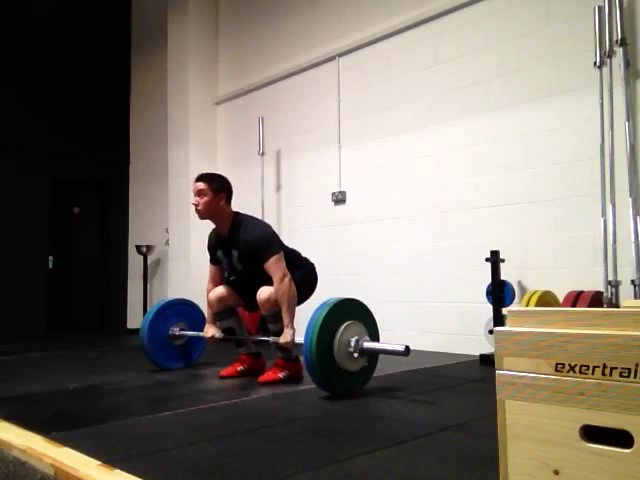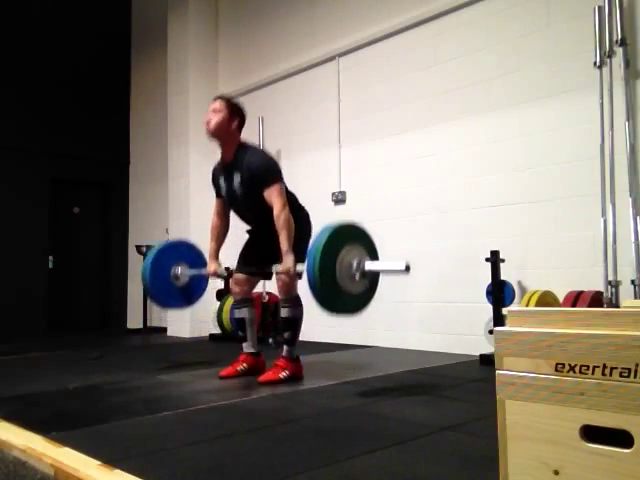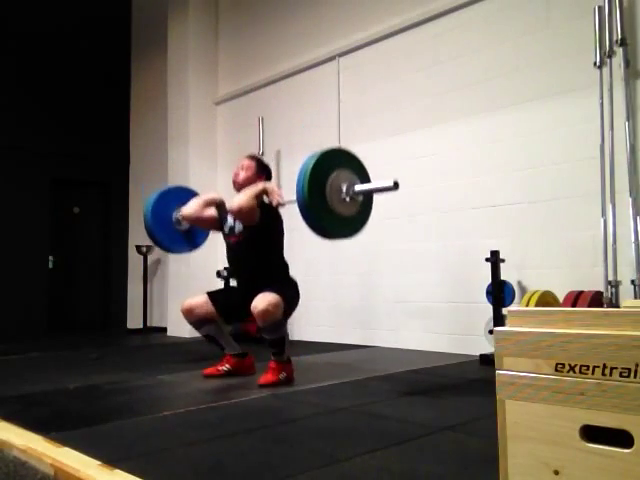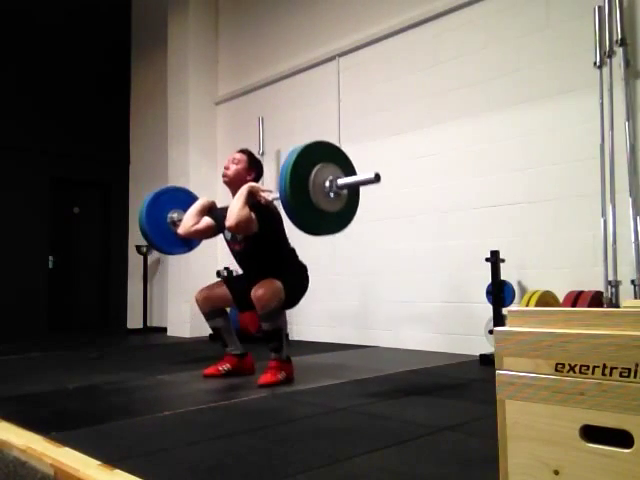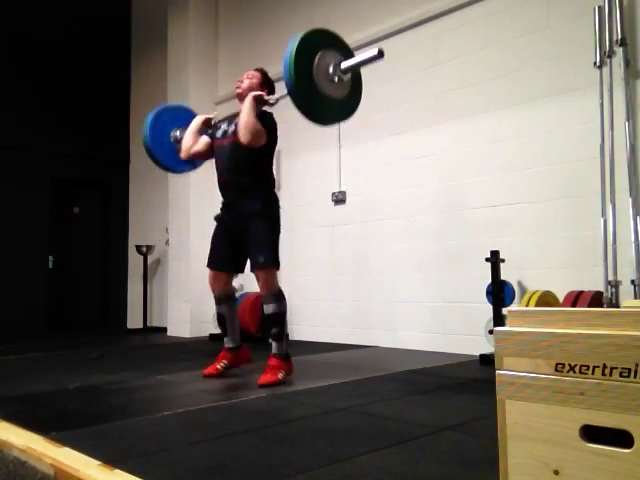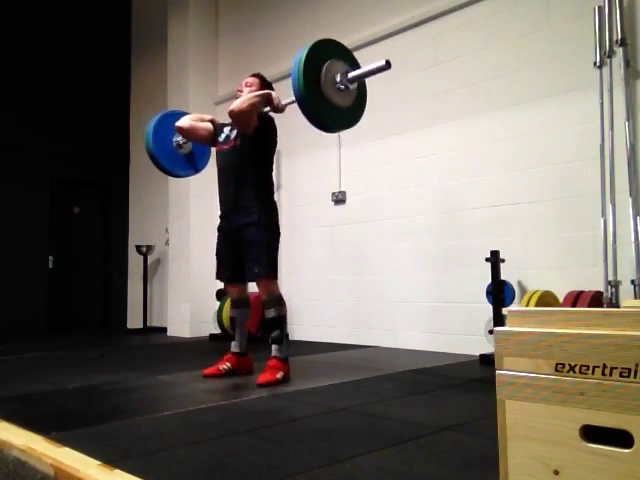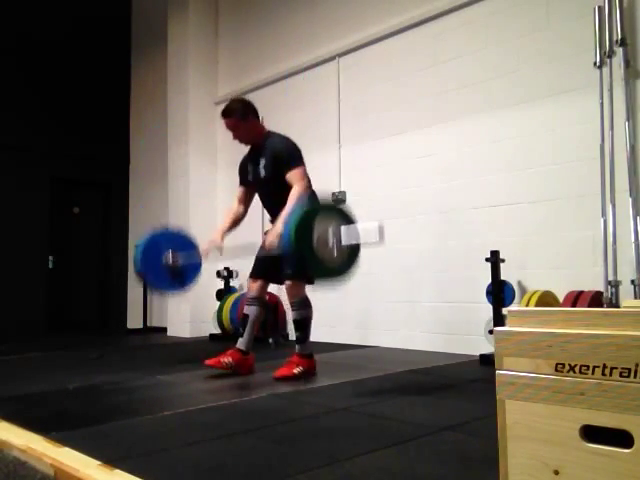
dt=0.7s
person 1, frame 1
left shoulder: (254, 233)
right shoulder: (215, 239)
left elbow: (283, 279)
right elbow: (214, 283)
left wrist: (288, 328)
right wrist: (210, 323)
left hip: (298, 276)
left knee: (266, 297)
right knee: (217, 297)
left ankle: (289, 361)
right ankle: (250, 357)
person 1, frame 2
left shoulder: (256, 161)
right shoulder: (219, 170)
left elbow: (280, 208)
right elbow: (220, 216)
left wrist: (288, 256)
right wrist: (213, 258)
left hip: (291, 227)
right hip: (261, 231)
left knee: (285, 284)
right knee: (238, 287)
left ankle: (289, 361)
right ankle: (251, 356)
person 1, frame 3
left shoulder: (264, 210)
right shoulder: (226, 215)
left elbow: (238, 206)
right elbow: (186, 214)
left wrist: (261, 189)
right wrist: (212, 199)
left hip: (278, 291)
right hip: (245, 291)
left knee: (262, 307)
right knee: (191, 307)
left ankle: (281, 363)
right ankle: (237, 357)
person 1, frame 4
left shoulder: (260, 208)
right shoulder: (224, 213)
left elbow: (234, 225)
right elbow: (186, 230)
left wrist: (245, 190)
right wrist: (204, 203)
left hip: (288, 278)
right hip: (255, 278)
left knee: (262, 293)
right knee: (205, 297)
left ankle: (280, 362)
right ankle: (237, 356)
person 1, frame 5
left shoulder: (262, 117)
right shoulder: (221, 125)
left elbow: (248, 139)
right elbow: (187, 153)
left wrist: (252, 101)
right wrist: (199, 121)
left hip: (258, 211)
right hip: (229, 213)
left knee: (266, 279)
right knee: (219, 282)
left ankle: (280, 357)
right ankle: (233, 350)
person 1, frame 6
left shoulder: (261, 123)
right shoulder: (224, 129)
left elbow: (236, 110)
right elbow: (182, 126)
left wrist: (266, 99)
right wrist: (209, 118)
left hip: (257, 218)
right hip: (229, 219)
left knee: (266, 286)
right knee: (235, 290)
left ankle: (279, 360)
right ankle: (239, 355)
person 1, frame 7
left shoulder: (280, 146)
right shoulder: (248, 161)
left elbow: (300, 186)
right elbow: (240, 204)
left wrist: (282, 223)
right wrist: (218, 235)
right hip: (277, 230)
left knee: (293, 284)
right knee: (255, 285)
left ankle: (304, 356)
right ankle: (240, 354)
